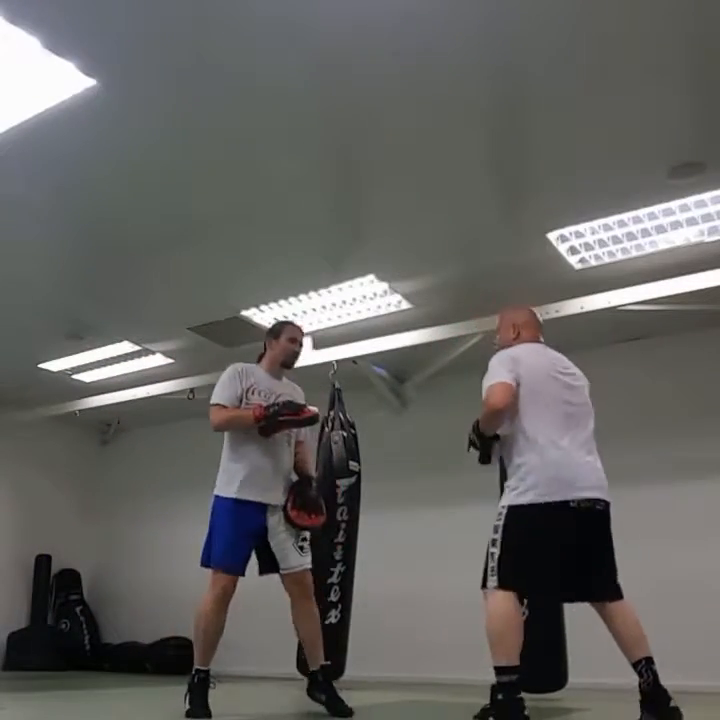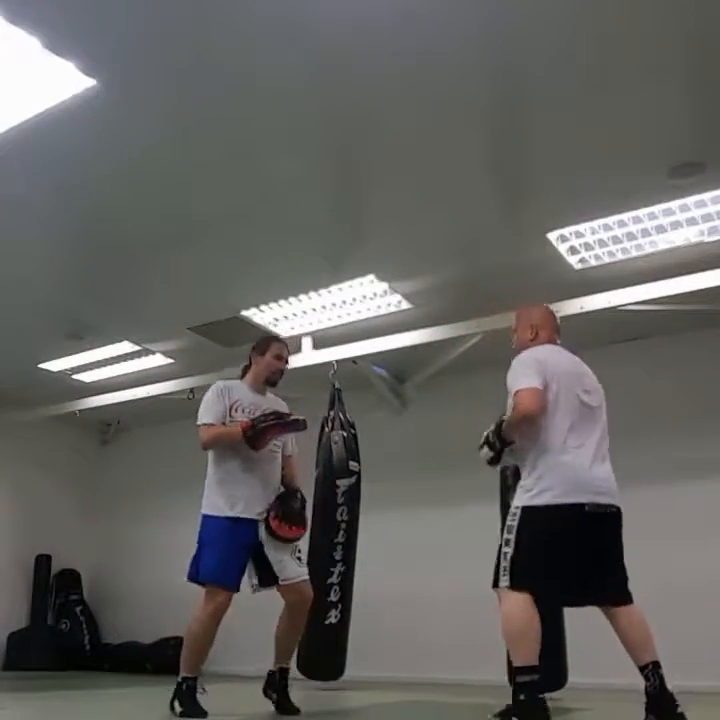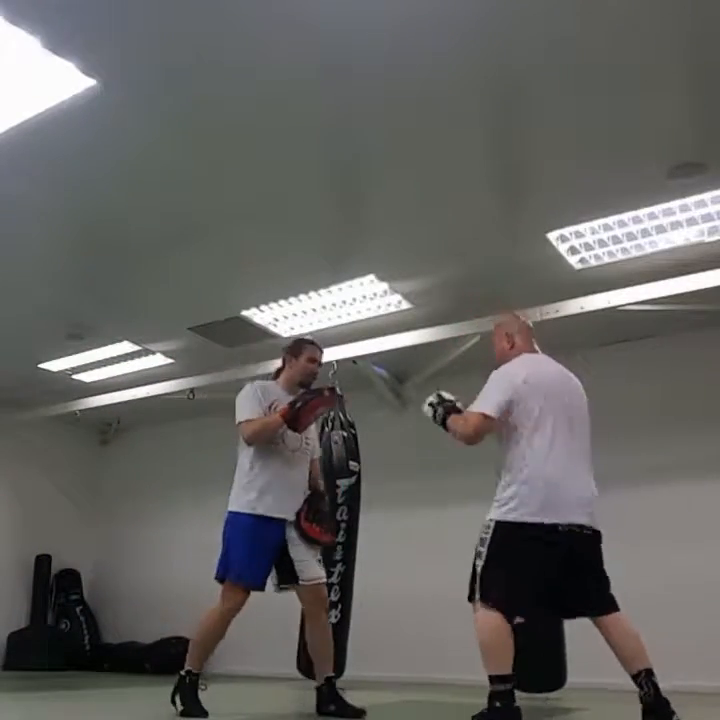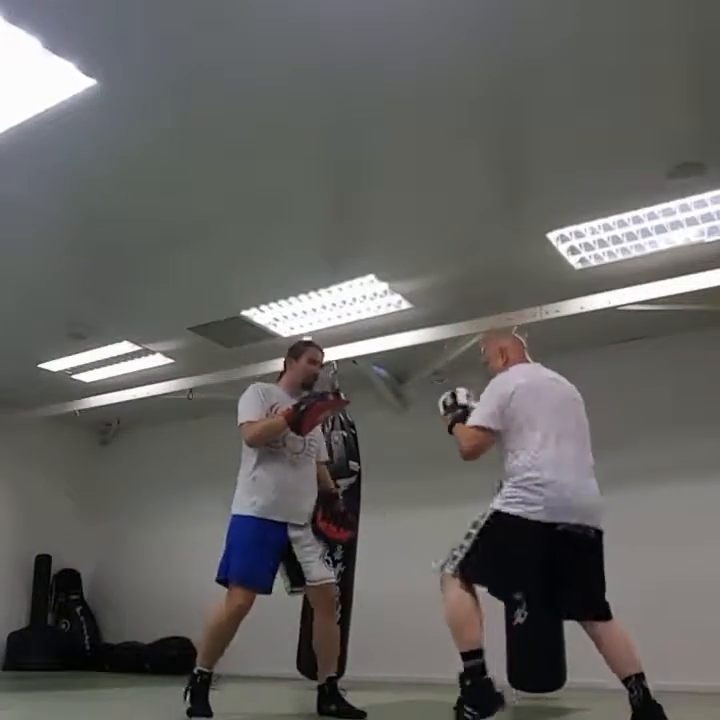
dt=0.4s
person 1, frame 1
left shoulder: (509, 357)
right shoulder: (570, 368)
left elbow: (496, 404)
left wrist: (480, 433)
left hip: (538, 492)
right hip: (590, 493)
left knee: (501, 589)
right knee: (606, 594)
person 1, frame 2
left shoulder: (530, 358)
right shoulder: (582, 370)
left elbow: (526, 409)
left wrist: (501, 435)
right wrist: (517, 442)
left hip: (549, 495)
right hip: (601, 498)
left knee: (515, 589)
right knee: (615, 598)
person 1, frame 3
left shoulder: (511, 374)
right shoulder: (569, 379)
left elbow: (471, 431)
left wrist: (446, 412)
left hip: (525, 512)
right hip: (579, 513)
left knee: (490, 603)
right knee: (602, 608)
person 1, frame 4
left shoulder: (505, 384)
right shoulder: (566, 387)
left elbow: (471, 447)
left wrist: (455, 417)
left hip: (528, 507)
right hip: (584, 514)
left knee: (456, 577)
right knee: (594, 615)
left ankle: (476, 685)
person 2, frame 1
left shoulder: (295, 393)
right shoulder: (238, 374)
right elbow: (219, 420)
right wrist: (261, 412)
left hip: (282, 502)
right hip: (238, 496)
left knee: (302, 586)
right knee: (222, 586)
left ankle: (320, 678)
right ankle: (198, 681)
person 2, frame 2
left shoulder: (280, 408)
right shoulder: (223, 391)
right elbow: (208, 437)
left wrist: (294, 494)
right wrist: (253, 426)
left hip: (270, 518)
right hip: (225, 514)
left knee: (301, 596)
right knee: (215, 603)
left ankle: (277, 679)
right ankle: (186, 688)
person 2, frame 3
left shoulder: (308, 409)
right shoulder: (257, 391)
right elbow: (250, 434)
right wrist: (290, 412)
left hip: (295, 518)
right hip: (253, 512)
left knee: (317, 600)
right knee: (231, 601)
right ankle: (187, 683)
person 2, frame 4
left shoulder: (312, 415)
right shoulder: (260, 393)
right elbow: (252, 436)
left wrist: (331, 496)
right wrist: (292, 414)
left hip: (302, 520)
right hip: (256, 515)
left knee: (327, 599)
right knee: (237, 602)
right ankle: (199, 683)
